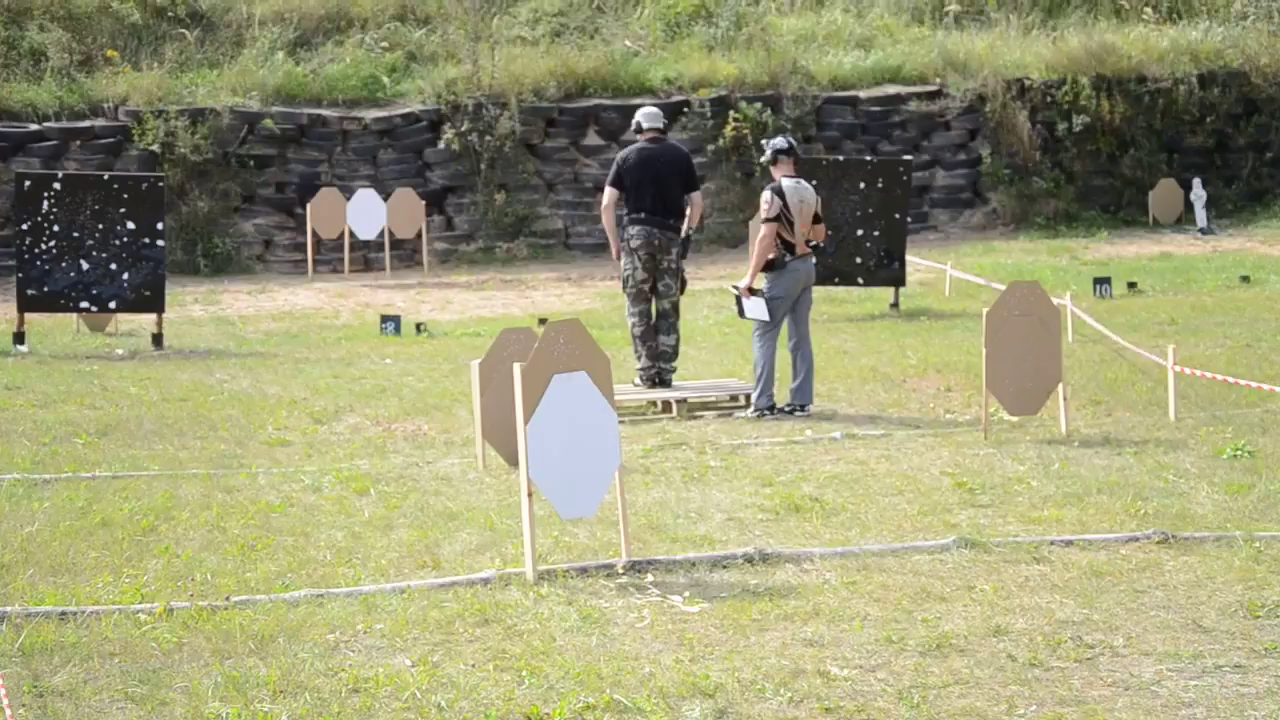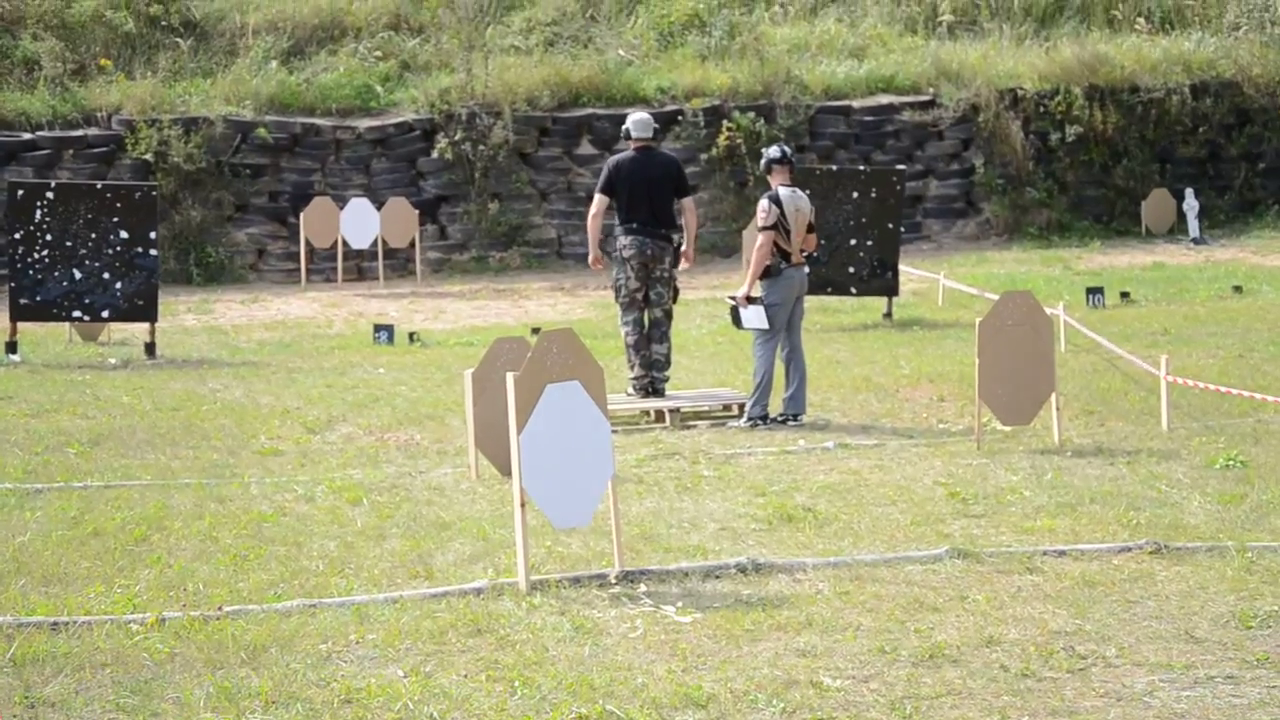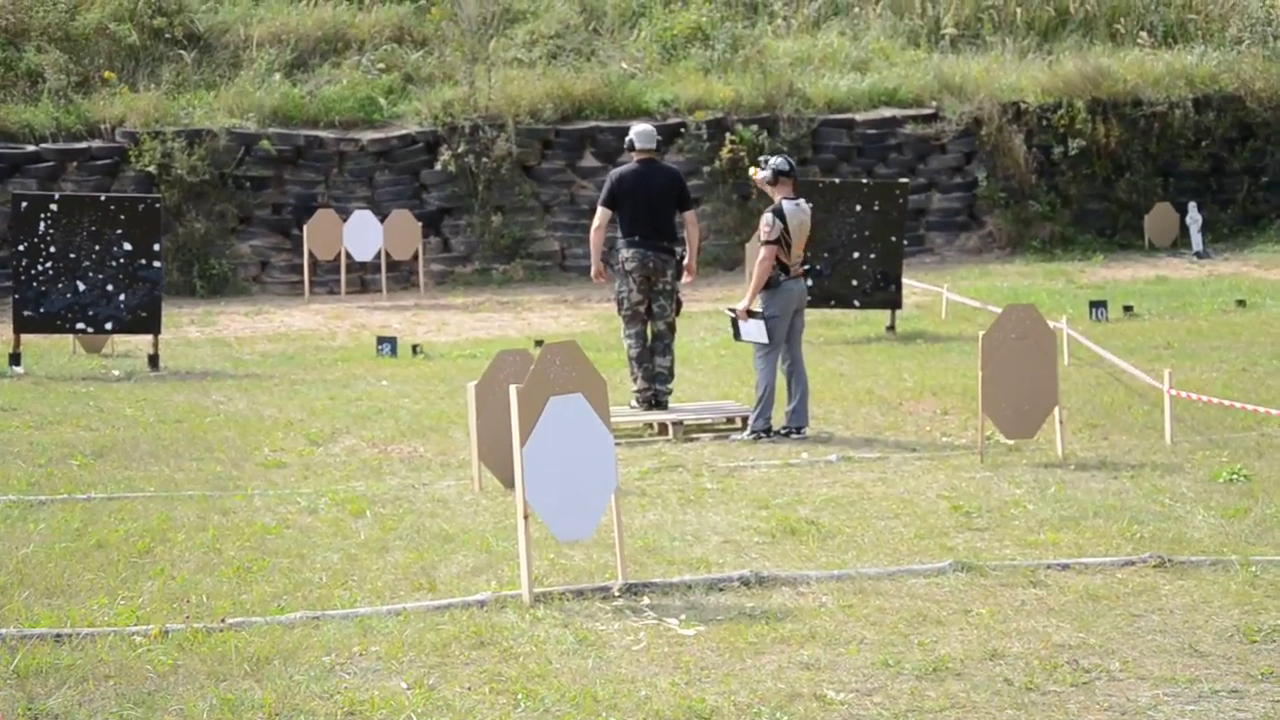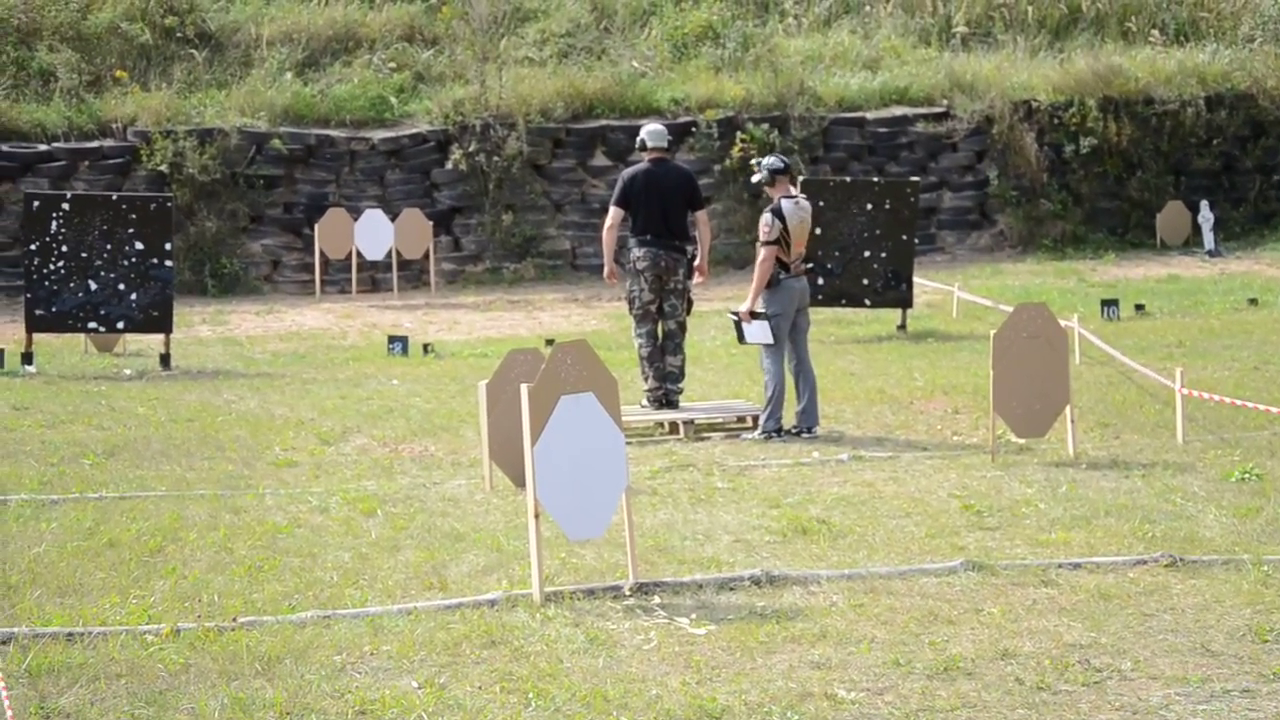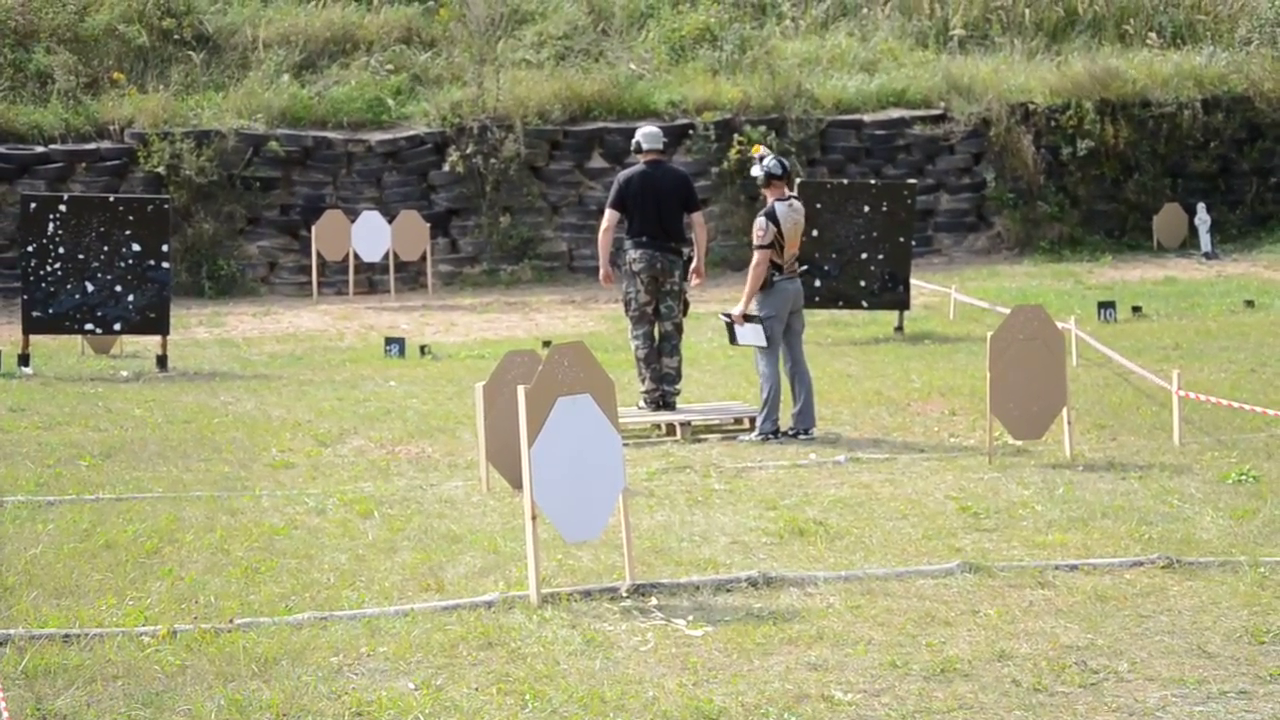
dt=1s
person 1, frame 1
left shoulder: (773, 192)
right shoulder: (809, 191)
left elbow: (766, 237)
right elbow: (820, 234)
left wrist: (749, 277)
left hip: (784, 270)
right hip: (806, 266)
left knee: (764, 334)
right knee: (800, 335)
left ankle: (763, 403)
right ankle: (801, 400)
person 1, frame 2
left shoulder: (770, 200)
right shoulder: (804, 200)
left elbow: (763, 245)
right elbow: (811, 244)
left wrist: (747, 285)
left hip: (779, 278)
right hip: (799, 275)
left knee: (765, 343)
right knee: (792, 344)
left ankle: (757, 412)
right ankle: (794, 409)
person 1, frame 3
left shoulder: (773, 214)
right shoulder: (803, 209)
left elbow: (766, 259)
left wrist: (748, 299)
right wrist: (764, 187)
left hip: (778, 290)
right hip: (798, 286)
left knee: (765, 357)
right knee: (793, 357)
left ankle: (759, 425)
right ankle: (796, 423)
person 1, frame 4
left shoulder: (773, 214)
right shoulder: (804, 206)
left elbow: (766, 260)
left wrist: (750, 300)
right wrist: (782, 180)
left hip: (779, 288)
right hip: (800, 284)
left knee: (773, 358)
right knee: (800, 356)
left ankle: (771, 425)
right ankle: (807, 422)
person 1, frame 5
left shoulder: (766, 217)
right shoulder: (797, 206)
left elbow: (760, 263)
right elbow: (785, 192)
left wrist: (743, 303)
right wrist: (771, 159)
left hip: (773, 291)
right hip: (795, 286)
left knee: (768, 360)
right knee: (796, 358)
left ankle: (768, 427)
right ankle: (804, 424)
person 2, frame 1
left shoulder: (627, 156)
right shoulder: (680, 155)
left elbow: (607, 204)
right elbow: (696, 203)
left wrist: (614, 241)
right wrist: (685, 233)
left hip: (637, 234)
right hip: (670, 235)
left knee: (639, 306)
right knee: (668, 307)
left ankle: (646, 372)
right ankle: (665, 372)
person 2, frame 2
left shoulder: (616, 164)
right shoulder: (671, 163)
left elbow: (596, 211)
right elbow: (689, 209)
left wrist: (593, 248)
right wrist: (689, 245)
left hip: (630, 243)
right hip: (662, 244)
left knee: (632, 315)
right knee: (661, 315)
left ankle: (640, 381)
right ankle: (658, 381)
person 2, frame 3
left shoulder: (618, 176)
right shoulder: (673, 176)
left elbow: (599, 224)
right elbow: (691, 222)
left wrist: (595, 261)
right wrist: (691, 258)
left hip: (632, 256)
right hip: (665, 257)
left knee: (635, 328)
right knee: (664, 329)
left ankle: (643, 394)
right ankle: (661, 394)
person 2, frame 4
left shoulder: (631, 176)
right shoulder: (685, 176)
left elbow: (611, 223)
right elbow: (703, 221)
left wrist: (608, 262)
right wrist: (703, 258)
left hip: (643, 255)
right hip: (676, 256)
left knee: (645, 327)
right knee: (675, 328)
left ankle: (654, 393)
right ankle: (672, 393)
person 2, frame 5
left shoulder: (626, 178)
right shoulder: (680, 178)
left elbow: (607, 225)
right elbow: (699, 223)
left wrist: (604, 264)
right wrist: (699, 260)
left hip: (639, 257)
right hip: (672, 257)
left knee: (642, 328)
right knee: (671, 329)
left ankle: (651, 394)
right ankle: (669, 394)
